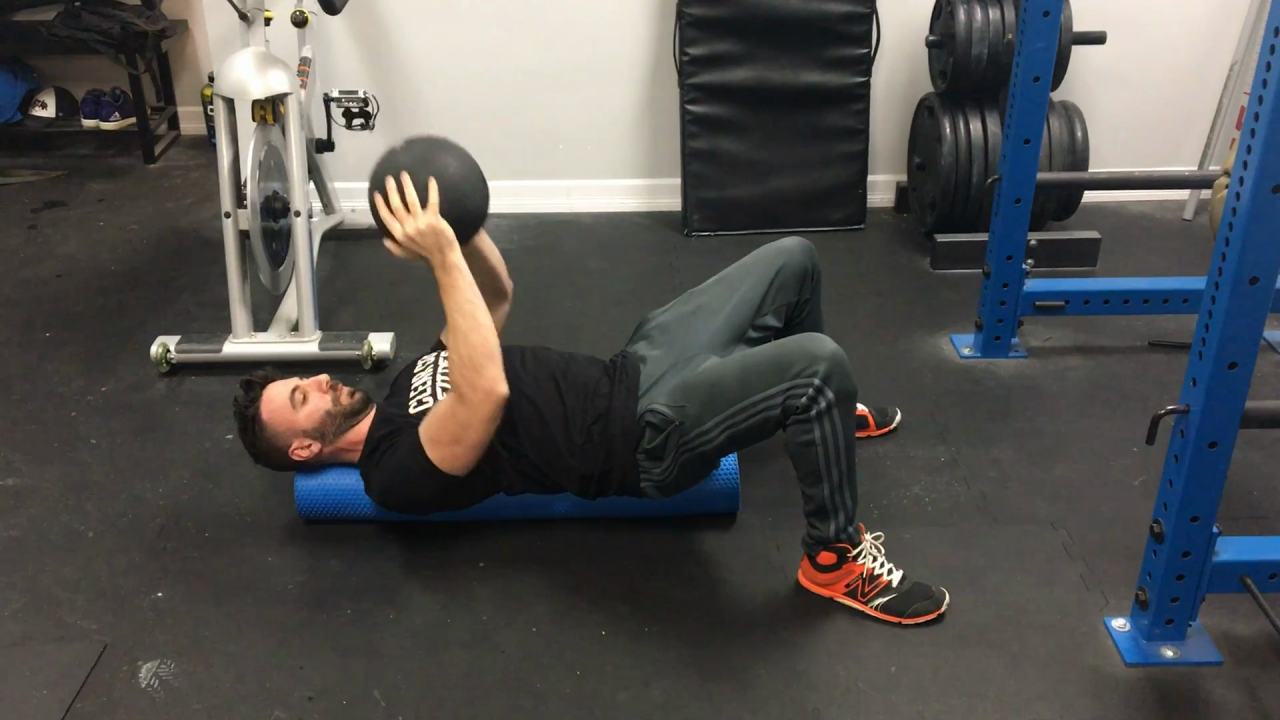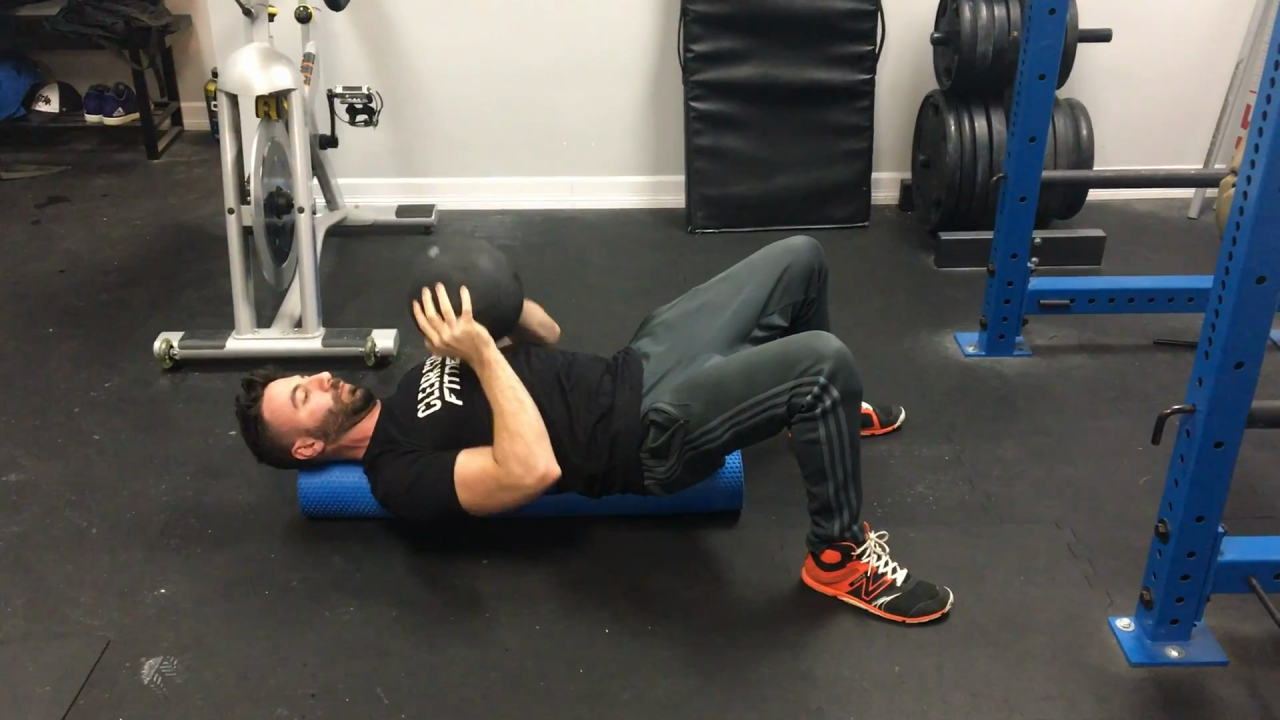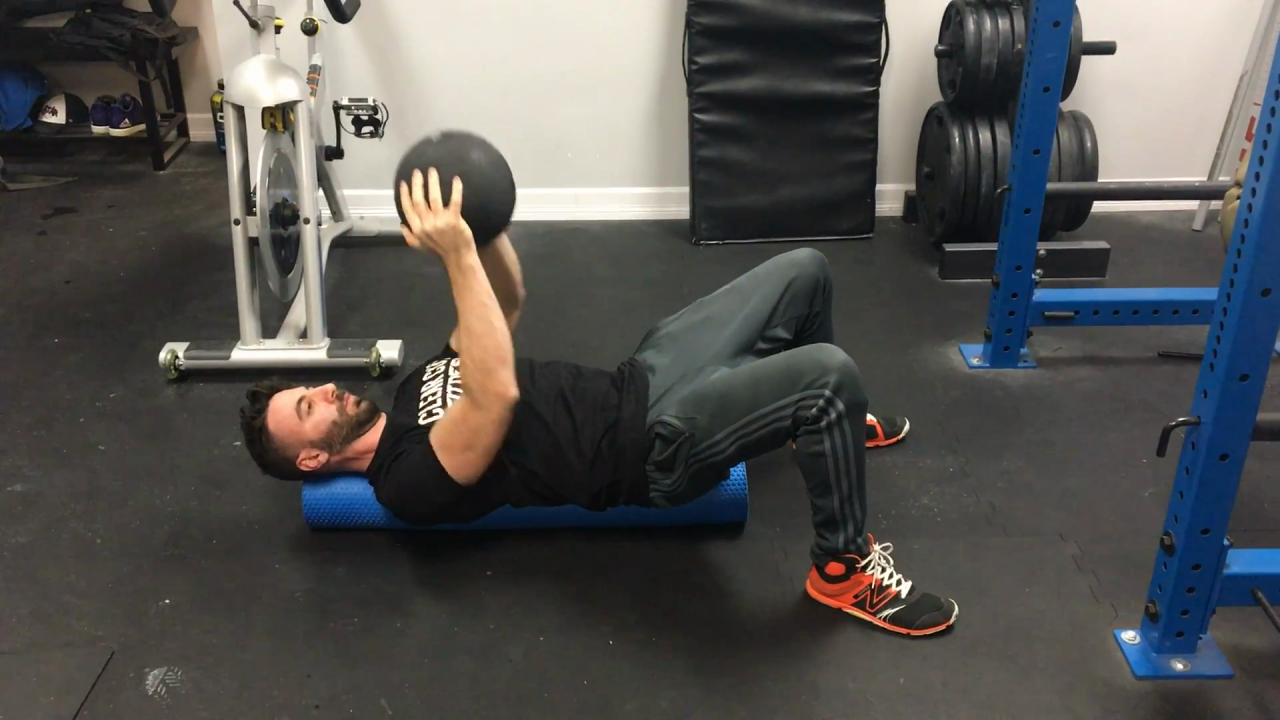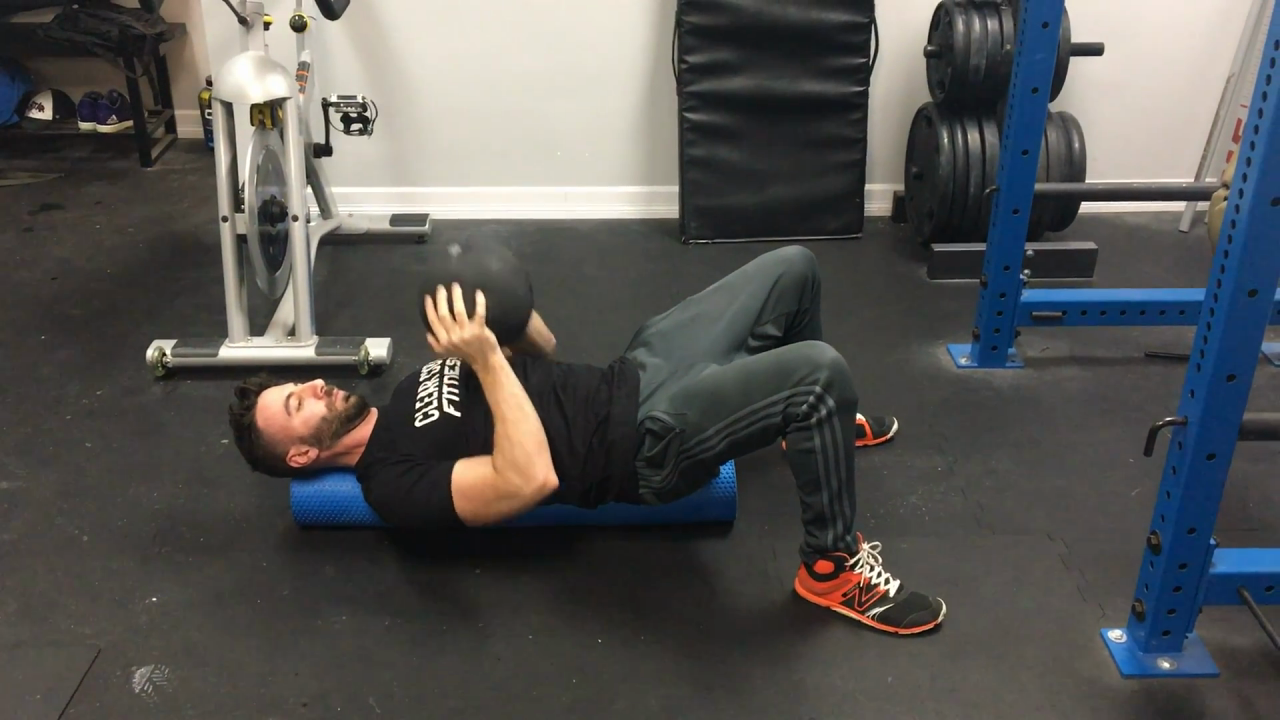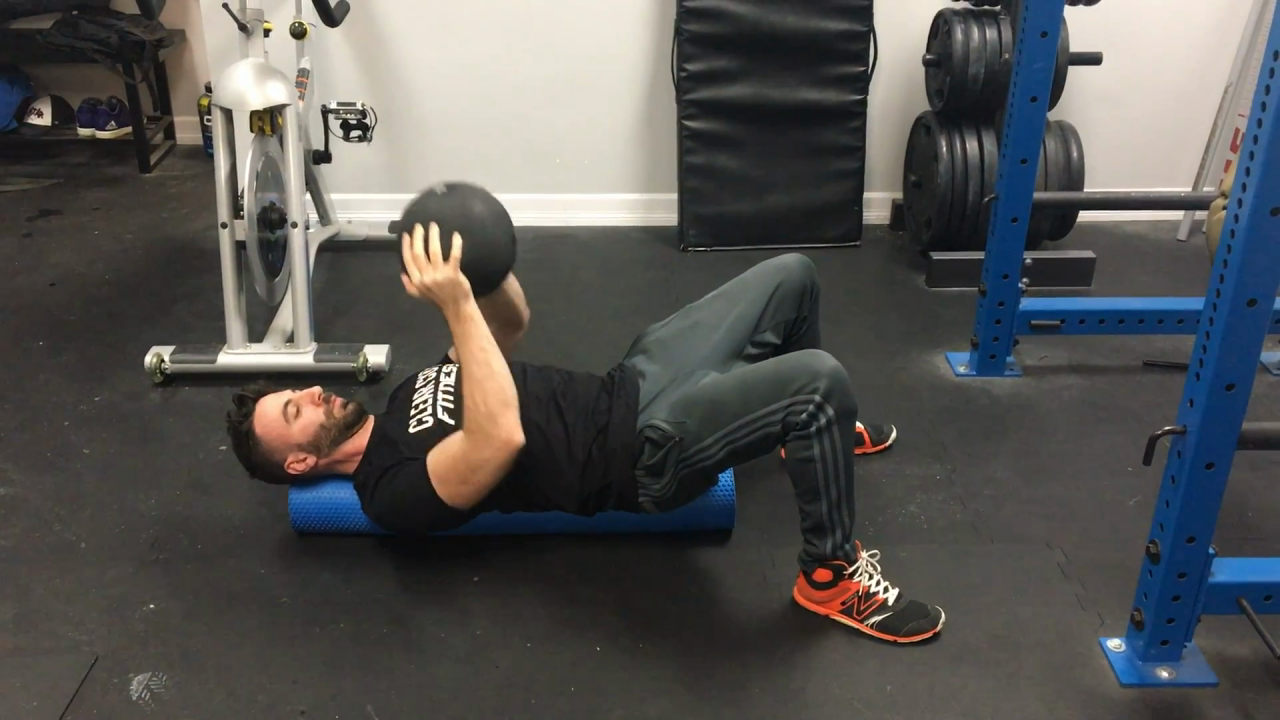
dt=1s
person 1, frame 1
left shoulder: (406, 390)
right shoulder: (398, 474)
left elbow: (496, 298)
right elbow: (488, 391)
left wrist: (458, 227)
right wrist: (442, 255)
left hip: (631, 372)
right hip: (642, 438)
left knee: (792, 259)
right knee: (819, 361)
left ankle: (823, 415)
right ankle: (836, 559)
person 1, frame 2
left shoulder: (414, 385)
right shoulder: (402, 477)
left elbow: (546, 337)
right elbow: (536, 470)
right wrist: (481, 349)
left hip: (634, 366)
right hip: (649, 435)
left knee: (799, 258)
right knee: (824, 359)
left ankle: (824, 416)
right ankle: (840, 557)
person 1, frame 3
left shoulder: (415, 395)
right shoulder: (411, 484)
left elbow: (507, 301)
right elbow: (497, 392)
left wrist: (481, 226)
right wrist: (455, 253)
left hip: (639, 382)
right hip: (654, 447)
left knee: (805, 270)
right knee: (830, 374)
left ankle: (821, 425)
right ankle: (844, 570)
person 1, frame 4
left shoulder: (410, 397)
right shoulder: (396, 485)
left elbow: (542, 351)
right elbow: (533, 480)
left wrist: (498, 307)
right wrist: (486, 356)
left hip: (630, 375)
right hip: (646, 444)
left knee: (792, 268)
right knee: (820, 369)
left ankle: (813, 427)
right ankle: (833, 568)
person 1, frame 5
left shoulder: (402, 401)
right shoulder: (395, 492)
left elbow: (513, 322)
right elbow: (504, 437)
right wrist: (454, 302)
left hip: (627, 387)
right hip: (643, 452)
left knee: (791, 274)
right knee: (820, 378)
left ankle: (811, 433)
right ankle: (831, 575)
